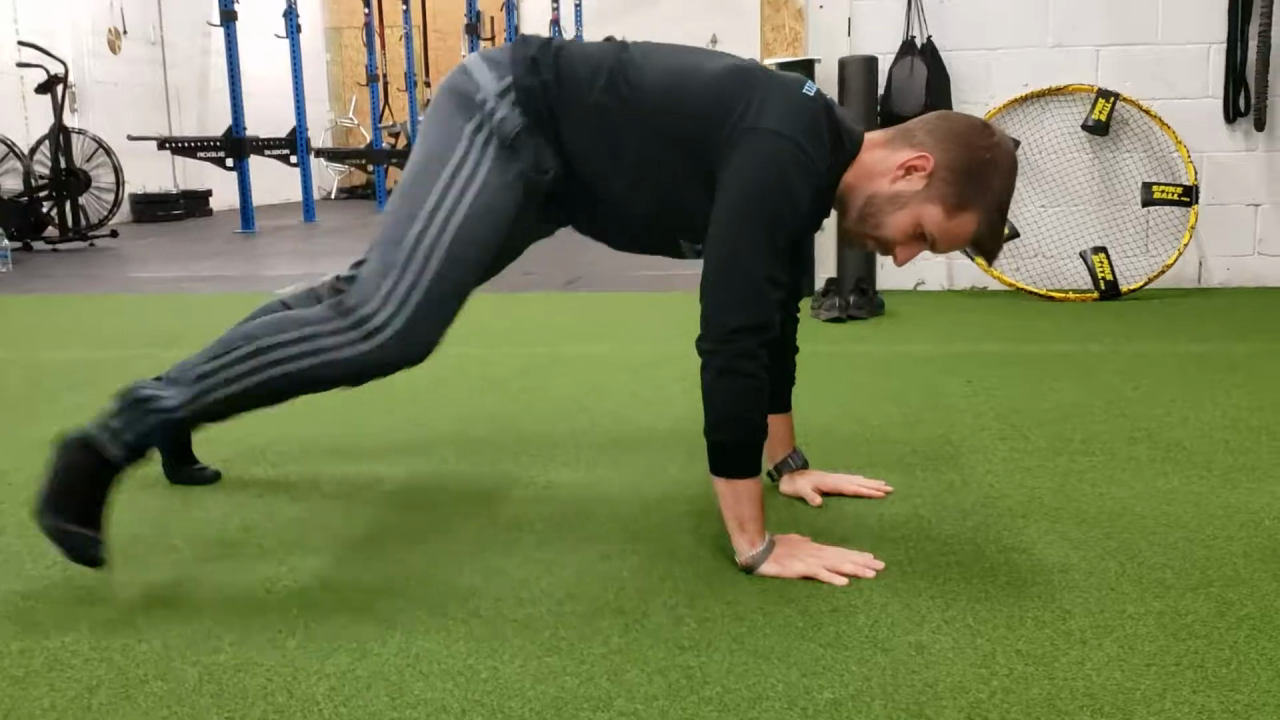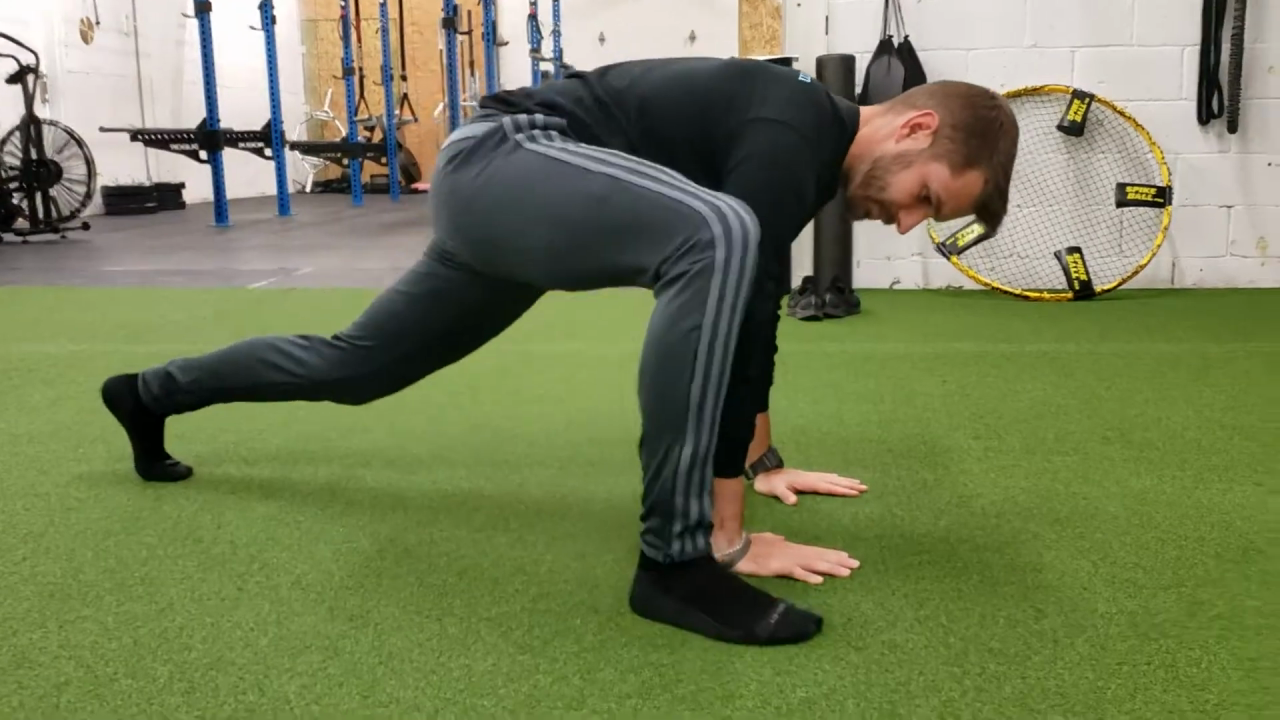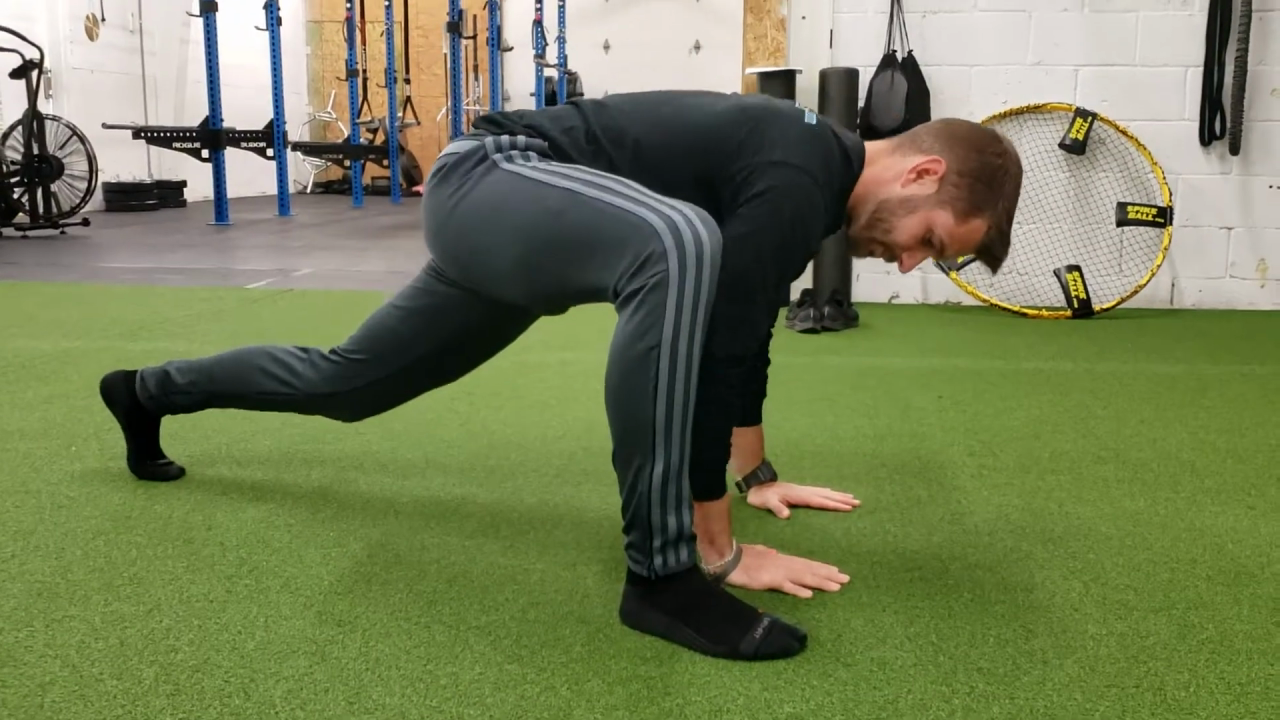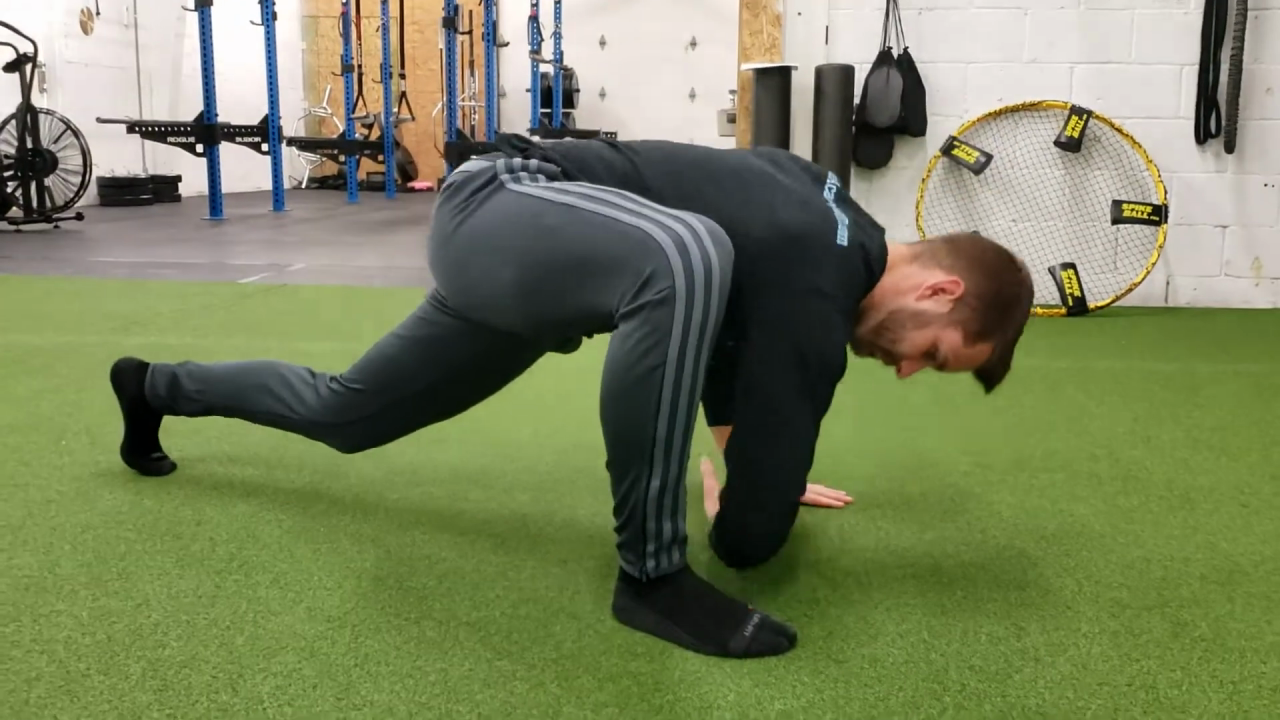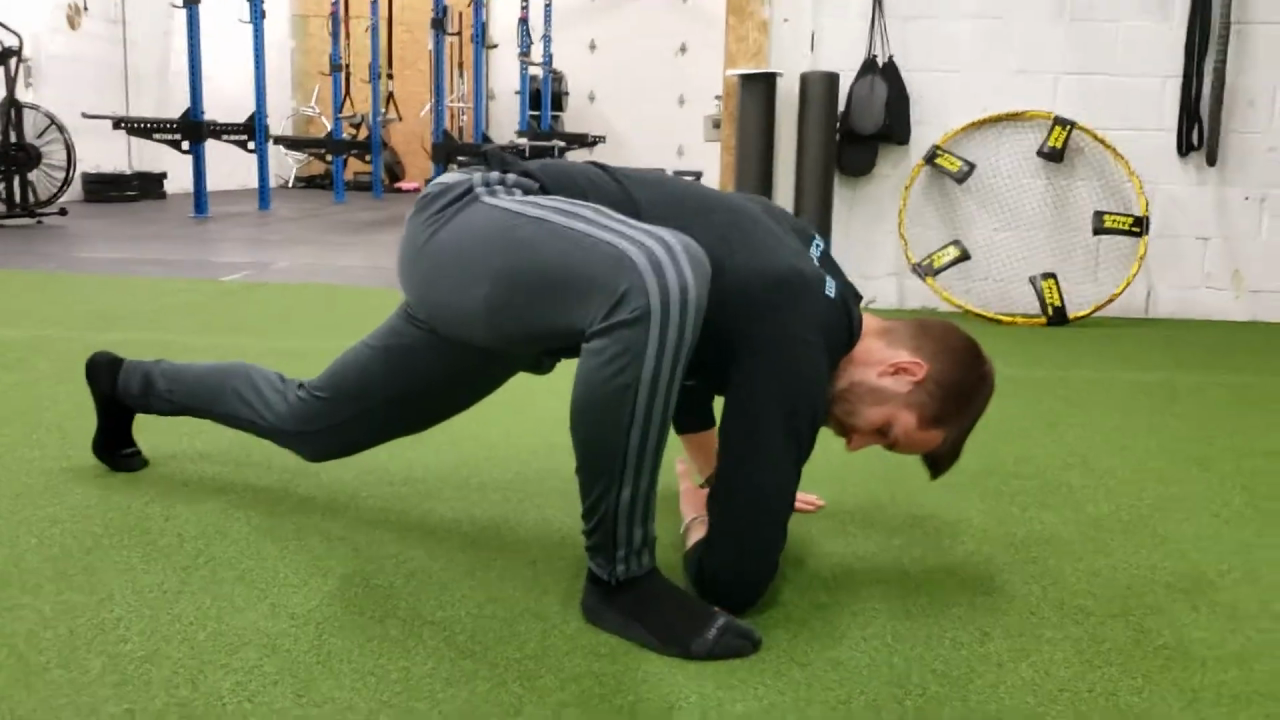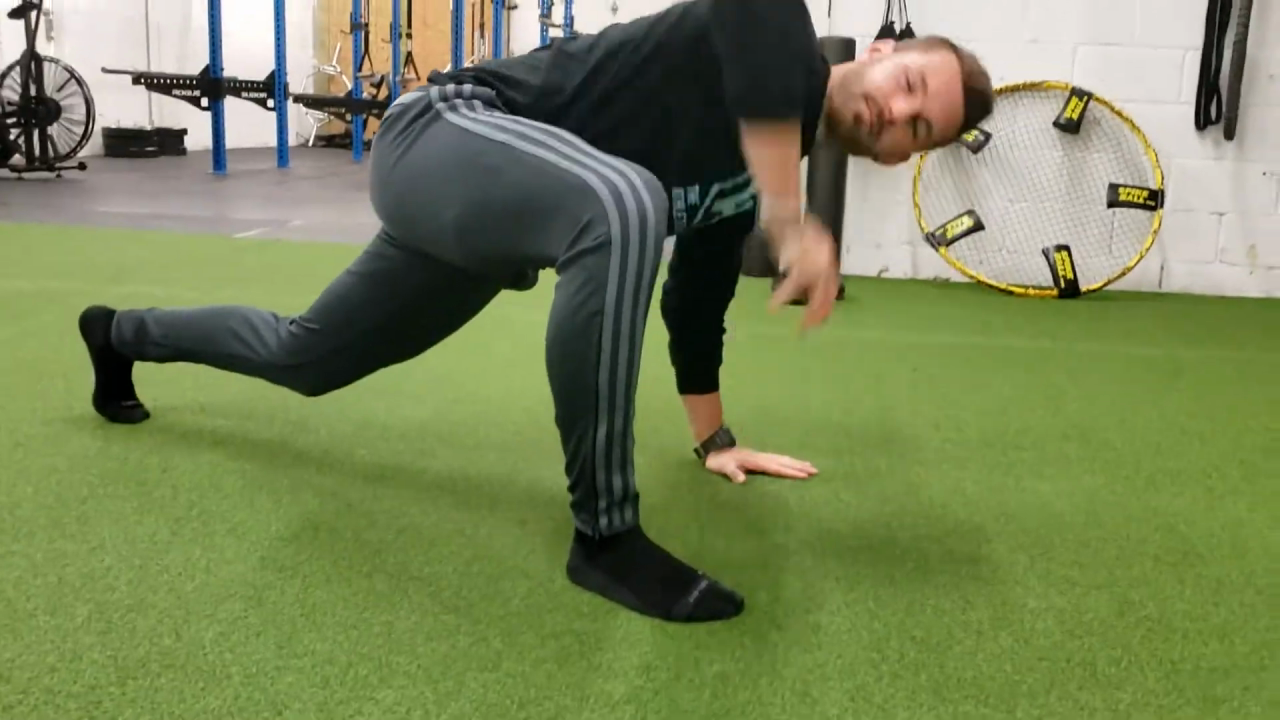
dt=0.5s
person 1, frame 1
left shoulder: (807, 161)
right shoulder: (786, 154)
left elbow: (772, 313)
right elbow: (732, 334)
left wrist: (787, 461)
right wrist: (753, 540)
left hip: (531, 150)
right hip: (507, 114)
left knee: (366, 302)
right knee: (385, 326)
left ankle: (169, 407)
right ankle: (118, 436)
person 1, frame 2
left shoulder: (802, 136)
right shoulder: (789, 135)
left elbow: (751, 307)
right elbow: (733, 296)
left wrist: (762, 460)
right wrist: (728, 538)
left hip: (509, 199)
right hip: (501, 160)
left knee: (355, 366)
right knee: (717, 234)
left ankle: (150, 395)
right ankle: (675, 561)
person 1, frame 3
left shoulder: (805, 161)
right shoulder: (799, 182)
left elbow: (738, 326)
right elbow: (712, 354)
left wrist: (754, 473)
right wrist: (715, 549)
left hip: (501, 215)
right hip: (486, 181)
left knee: (346, 383)
right knee: (678, 243)
left ankle: (147, 391)
right ankle: (662, 570)
person 1, frame 4
left shoulder: (836, 220)
right shoulder: (818, 288)
right elbow: (748, 533)
left wrist: (748, 468)
right wrist: (748, 494)
left hip: (507, 241)
right hip: (493, 211)
left knee: (340, 414)
right knee: (686, 258)
left ankle: (152, 387)
right ankle: (650, 574)
person 1, frame 5
left shoulder: (806, 291)
right shoulder: (797, 340)
right elbow: (734, 573)
left wrist: (718, 478)
right wrist: (719, 519)
left hip: (480, 261)
right hip: (469, 226)
left knee: (308, 420)
left ankle: (128, 383)
right ankle: (619, 575)
person 1, frame 6
left shoulder: (759, 159)
left elbow: (696, 286)
left wrist: (713, 437)
right wrist: (794, 224)
left hip: (475, 204)
right hip: (441, 131)
left knee: (304, 357)
right knee: (623, 204)
left ankle: (123, 333)
right ankle: (604, 533)
